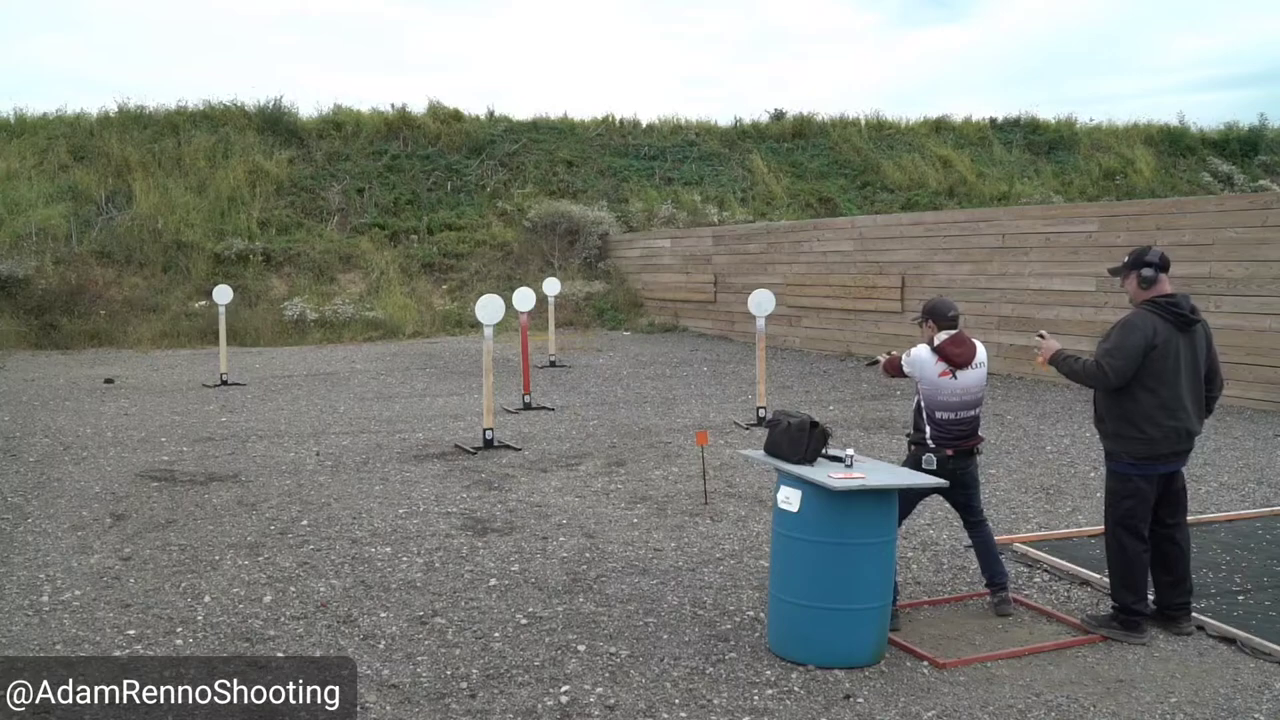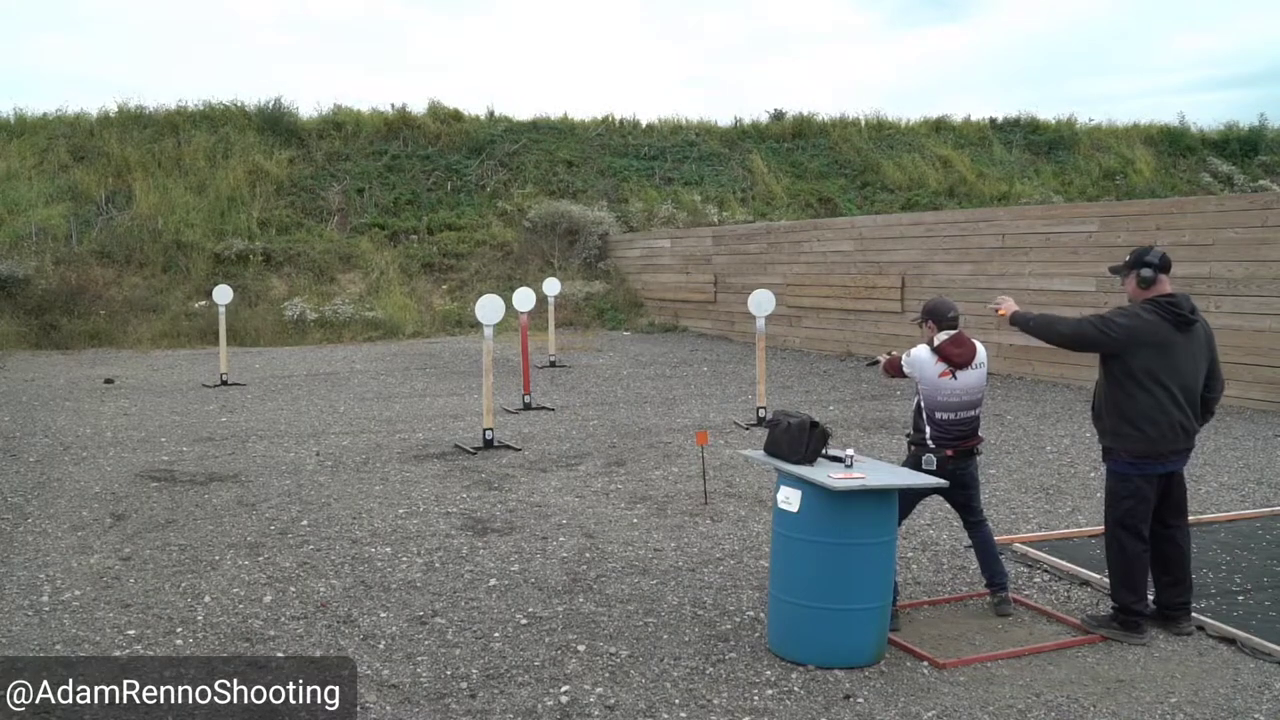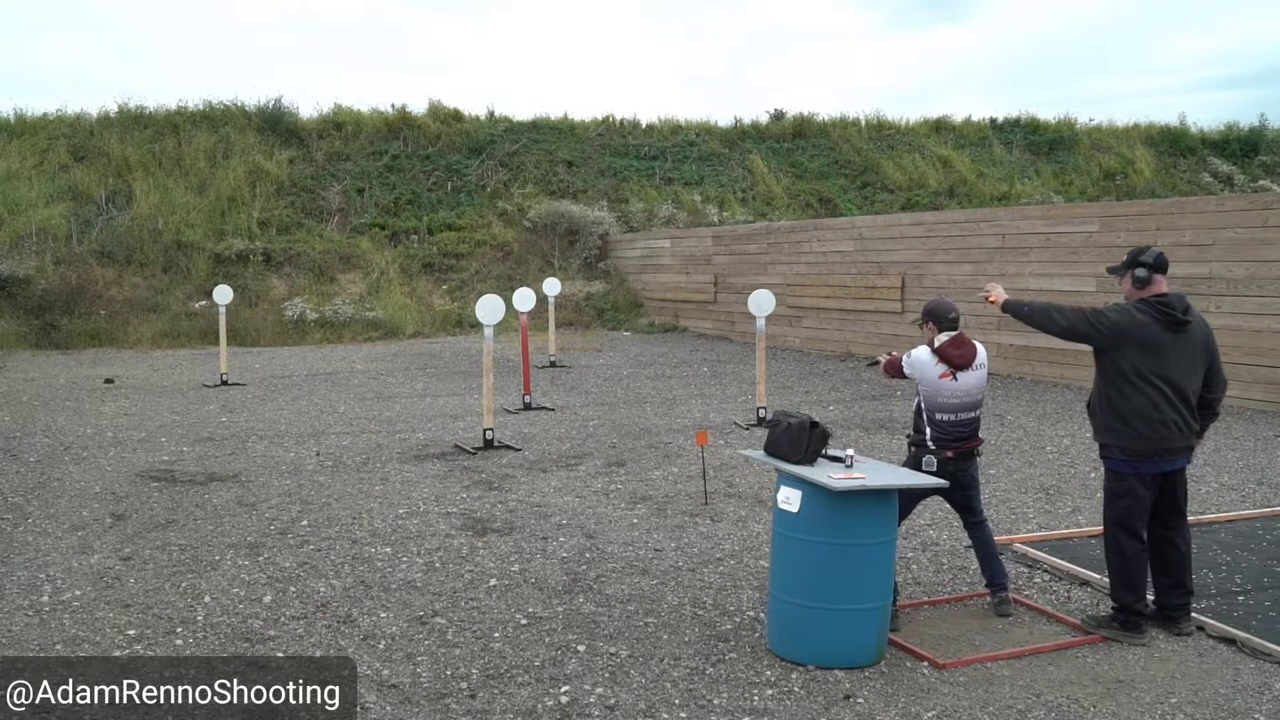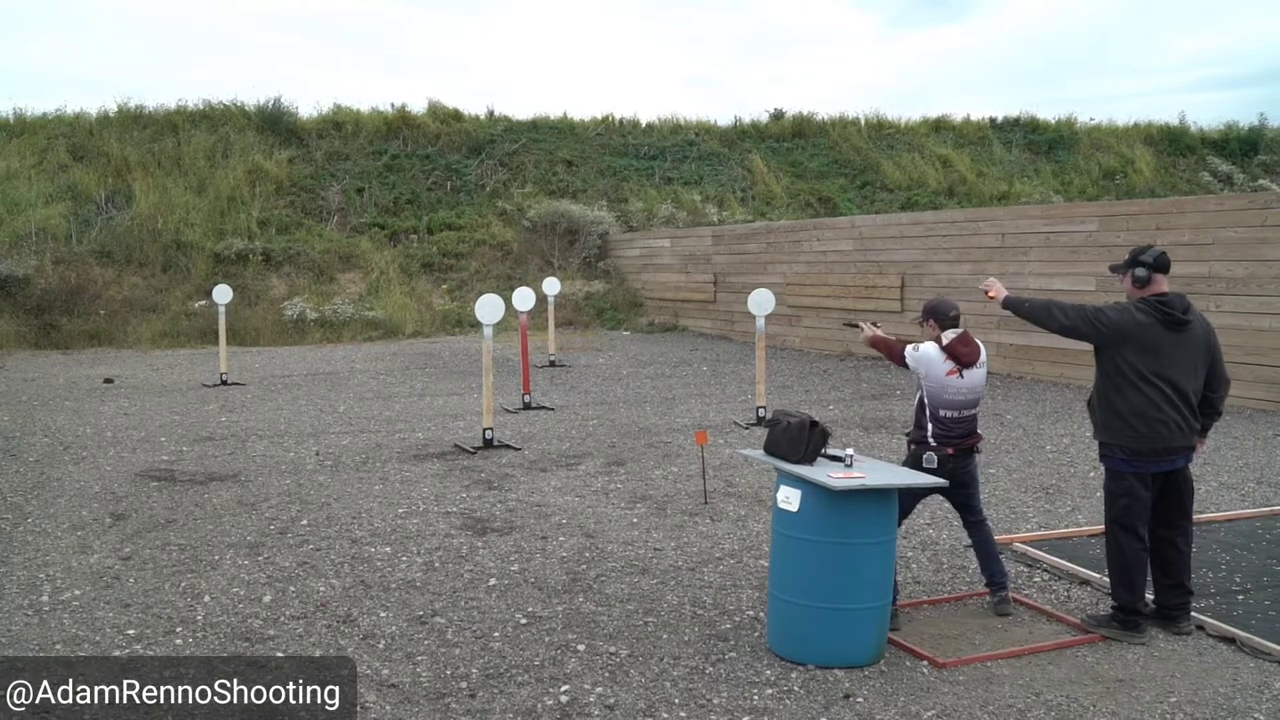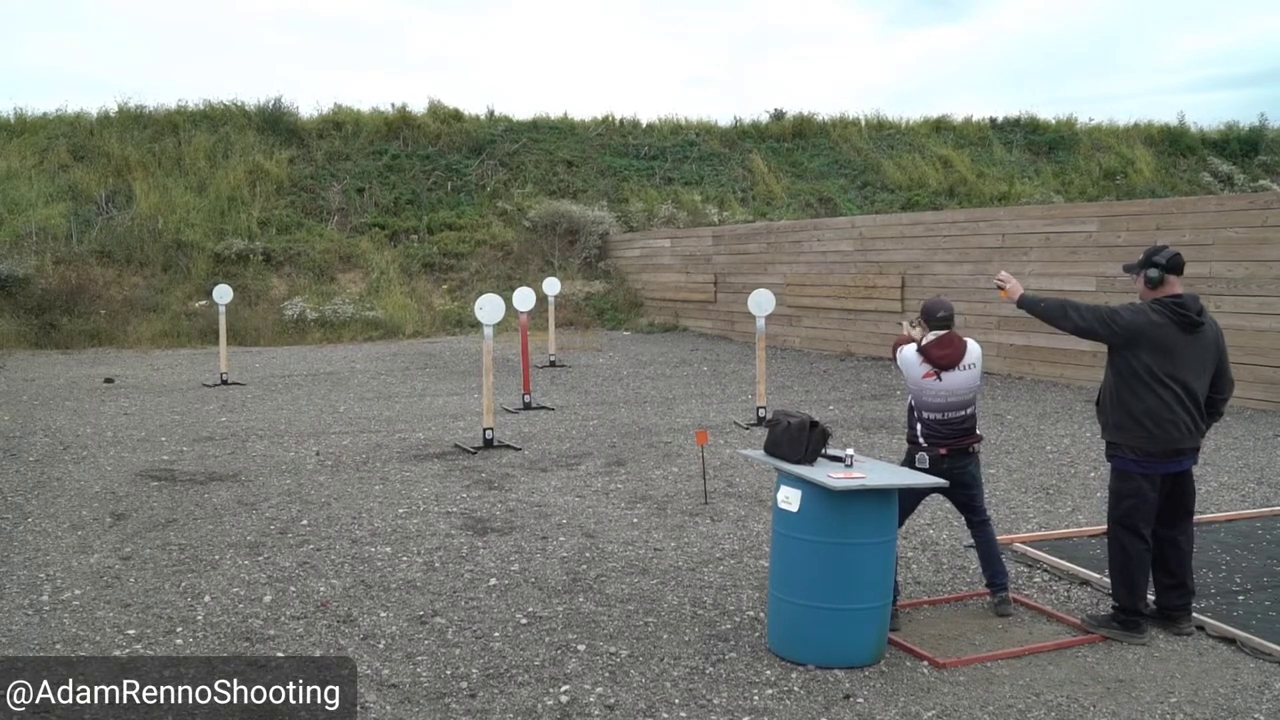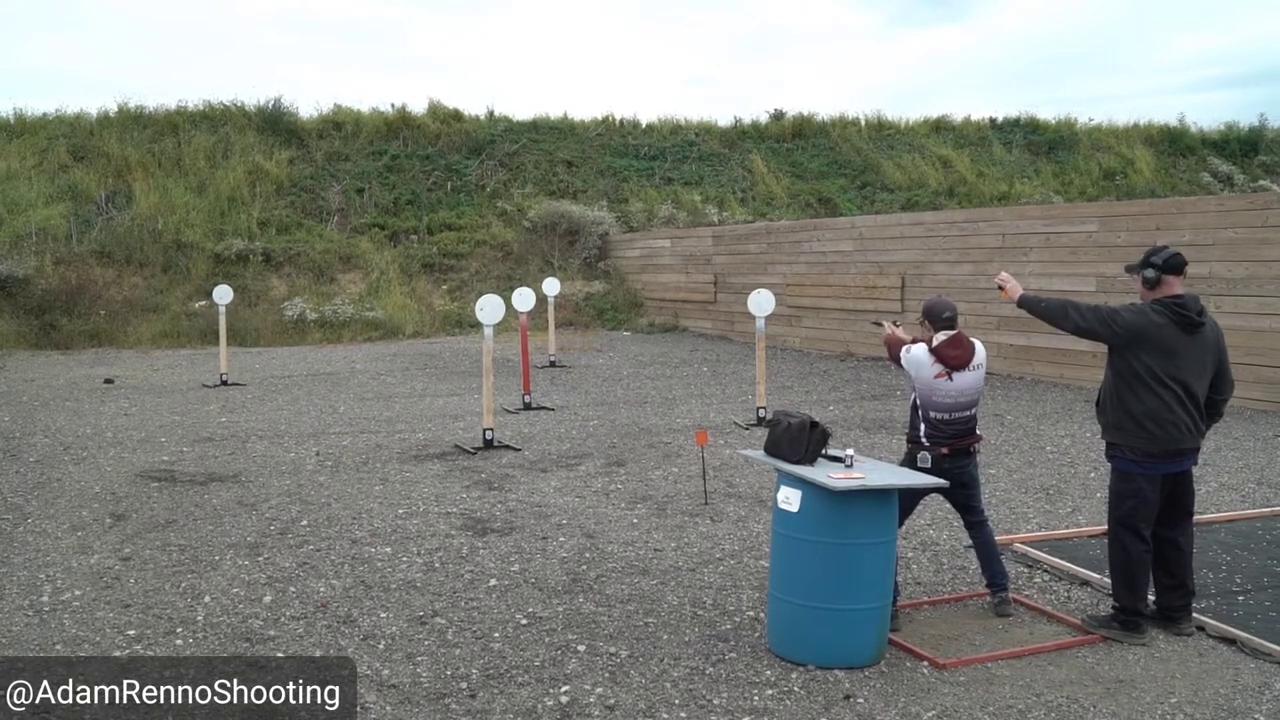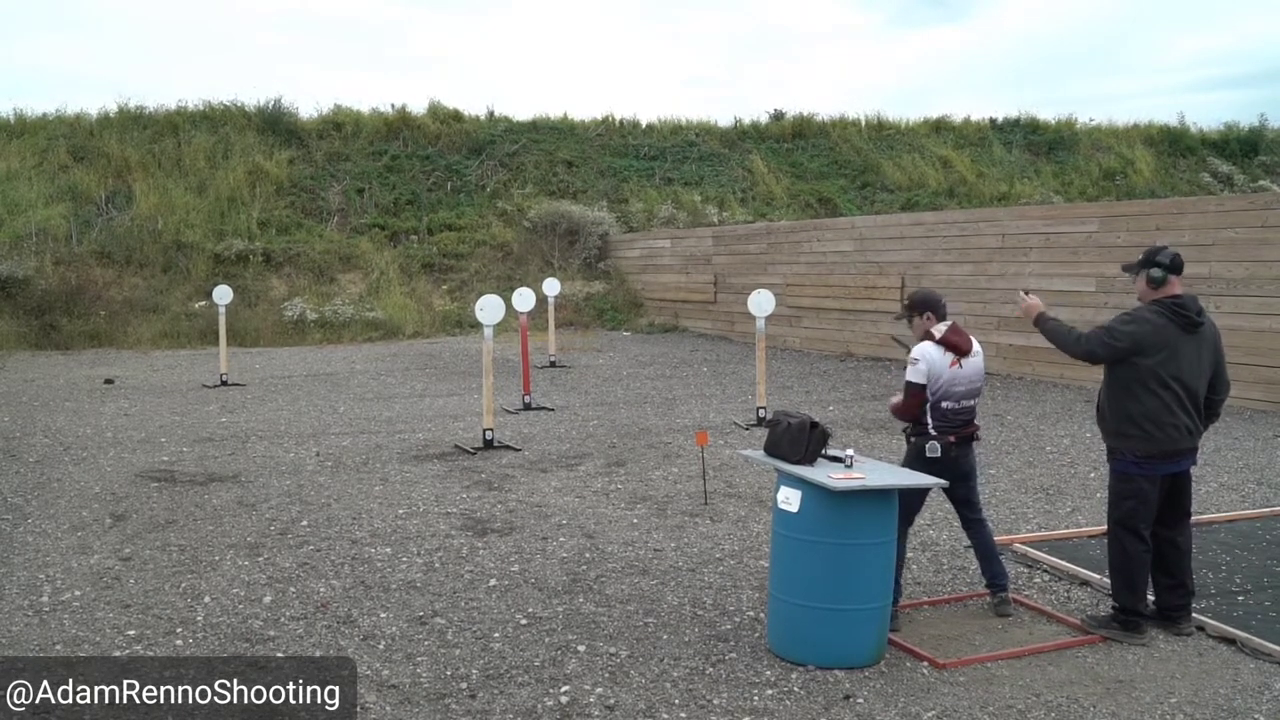
dt=0.7s
person 1, frame 1
left shoulder: (1139, 323)
right shoulder: (1195, 324)
left elbow: (1105, 374)
right elbow: (1213, 383)
left wrist: (1057, 355)
left hip: (1136, 451)
right hip: (1174, 447)
left knee: (1127, 532)
right knee: (1169, 527)
left ankle: (1130, 619)
right ankle: (1176, 610)
person 1, frame 2
left shoulder: (1132, 322)
right shoulder: (1197, 325)
left elbow: (1070, 331)
right elbow: (1213, 387)
left wrist: (1017, 315)
left hip: (1135, 453)
right hip: (1175, 449)
left knee: (1127, 532)
right knee: (1170, 528)
left ankle: (1129, 619)
right ankle: (1176, 611)
person 1, frame 3
left shoulder: (1123, 321)
right shoulder: (1197, 325)
left elbow: (1061, 319)
right elbow: (1215, 386)
left wrist: (1007, 302)
right wrist: (1195, 430)
left hip: (1132, 452)
right hip: (1175, 449)
left knee: (1126, 533)
right knee: (1170, 529)
left ankle: (1129, 619)
right ankle: (1176, 611)
person 1, frame 4
left shoulder: (1122, 320)
right shoulder: (1199, 324)
left elbow: (1059, 315)
right elbow: (1218, 384)
left wrist: (1007, 299)
right wrist: (1200, 429)
left hip: (1131, 450)
right hip: (1177, 448)
left knee: (1127, 531)
right knee: (1173, 529)
left ankle: (1129, 618)
right ankle: (1175, 610)
person 1, frame 5
left shoulder: (1136, 320)
right shoulder: (1208, 326)
left elbow: (1074, 315)
right elbow: (1222, 387)
left wrist: (1021, 297)
right wrist: (1197, 428)
left hip: (1139, 451)
right hip: (1182, 449)
left knee: (1130, 531)
right knee: (1175, 529)
left ankle: (1128, 619)
right ankle: (1176, 610)
person 1, frame 6
left shoulder: (1137, 321)
right shoulder: (1208, 327)
left elbow: (1075, 316)
right elbow: (1222, 388)
left wrist: (1022, 297)
left hip: (1139, 452)
right hip: (1182, 450)
left knee: (1130, 532)
right knee: (1175, 530)
left ankle: (1129, 619)
right ankle: (1176, 611)
person 1, frame 7
left shoulder: (1140, 324)
right shoulder: (1205, 326)
left elbow: (1085, 347)
right elbow: (1219, 389)
left wrist: (1040, 317)
left hip: (1139, 453)
right hip: (1181, 450)
left knee: (1130, 533)
right knee: (1173, 530)
left ankle: (1129, 619)
right ankle: (1176, 611)
person 2, frame 1
left shoulder: (922, 356)
right shoulder: (979, 352)
left elbow: (893, 367)
left wrist: (885, 361)
right wrist: (897, 360)
left hip: (926, 461)
right hip: (964, 461)
right knee: (977, 523)
left ankle: (887, 606)
right ankle: (1001, 593)
person 2, frame 2
left shoulder: (921, 356)
right shoulder: (979, 352)
left elbow: (893, 367)
left wrist: (885, 361)
right wrist: (899, 360)
left hip: (926, 461)
right hip: (964, 461)
right knee: (976, 522)
left ankle: (887, 605)
right ankle: (1000, 593)
person 2, frame 3
left shoulder: (921, 357)
right shoulder: (979, 353)
left elbow: (894, 368)
left wrist: (885, 362)
right wrist: (899, 360)
left hip: (925, 462)
right hip: (964, 462)
right knee: (976, 523)
left ankle: (886, 606)
right ankle: (1000, 594)
person 2, frame 4
left shoulder: (928, 353)
right shoulder: (977, 352)
left elbow: (899, 354)
left wrist: (874, 338)
right wrist: (885, 338)
left hip: (926, 459)
right hip: (964, 458)
right knee: (976, 521)
left ankle: (886, 605)
right ankle: (1000, 592)
person 2, frame 5
left shoulder: (910, 355)
right shoulder: (973, 350)
left wrist: (909, 338)
right wrist: (920, 340)
left hip: (923, 460)
right hip: (963, 459)
right knee: (979, 522)
left ankle: (887, 605)
right ankle: (1001, 594)
person 2, frame 6
left shoulder: (918, 357)
right shoulder: (977, 351)
left elbow: (898, 352)
left wrist: (892, 337)
right wrist: (907, 339)
left hip: (923, 460)
right hip: (963, 459)
right knee: (977, 522)
left ankle: (887, 606)
right ankle: (1000, 594)
person 2, frame 7
left shoulder: (924, 352)
right shoulder: (973, 346)
left elbow: (912, 409)
left wrist: (896, 405)
left hip: (927, 451)
right hip: (962, 449)
left knee: (895, 526)
right knee: (975, 520)
left ankle: (888, 606)
right ankle: (1000, 593)
